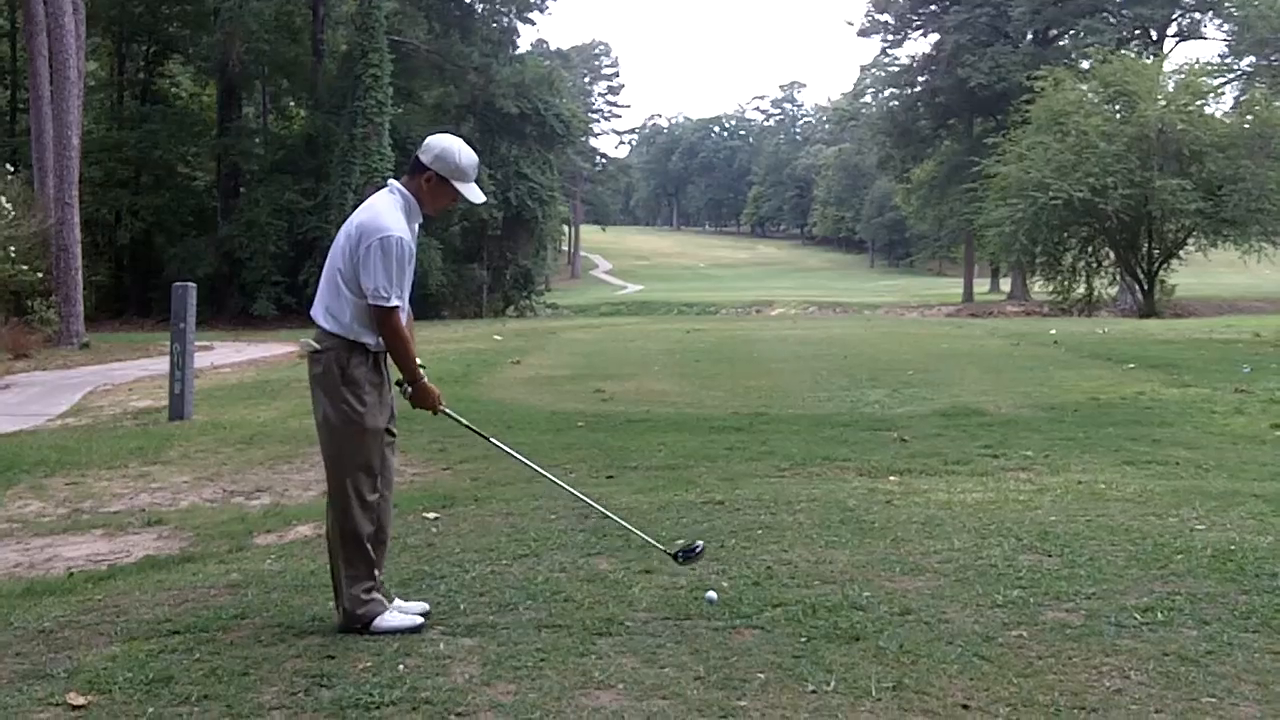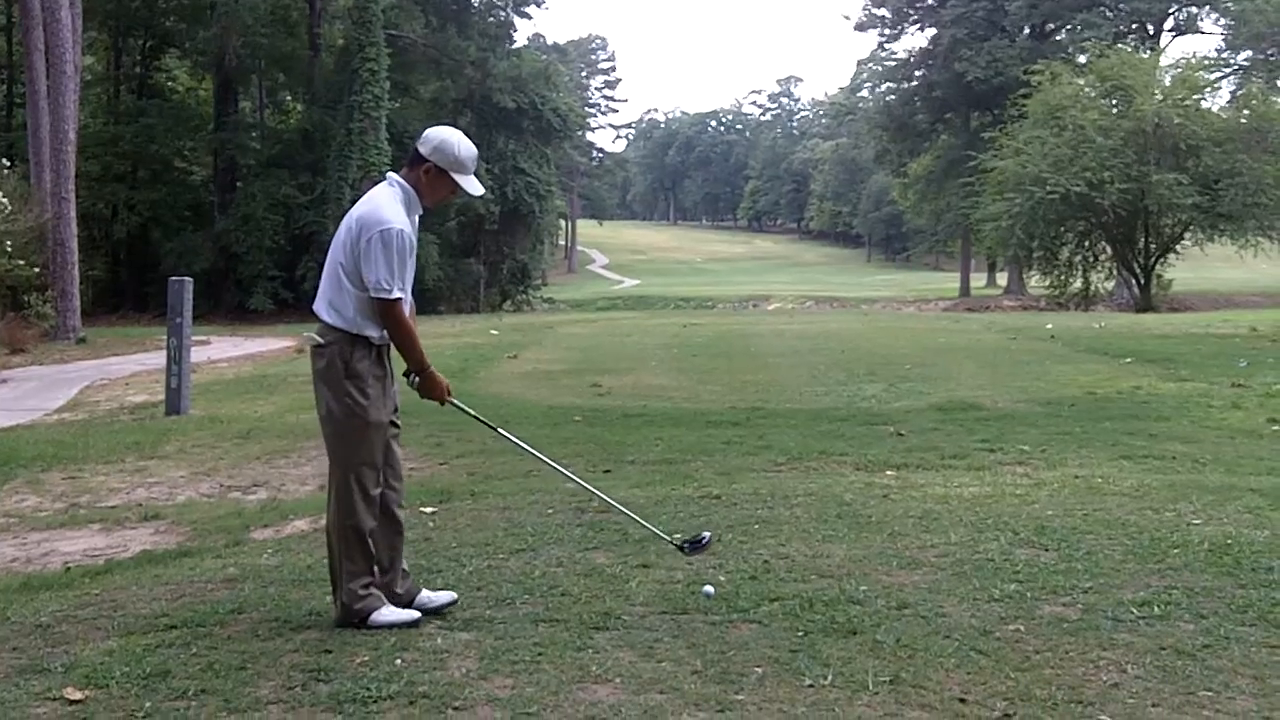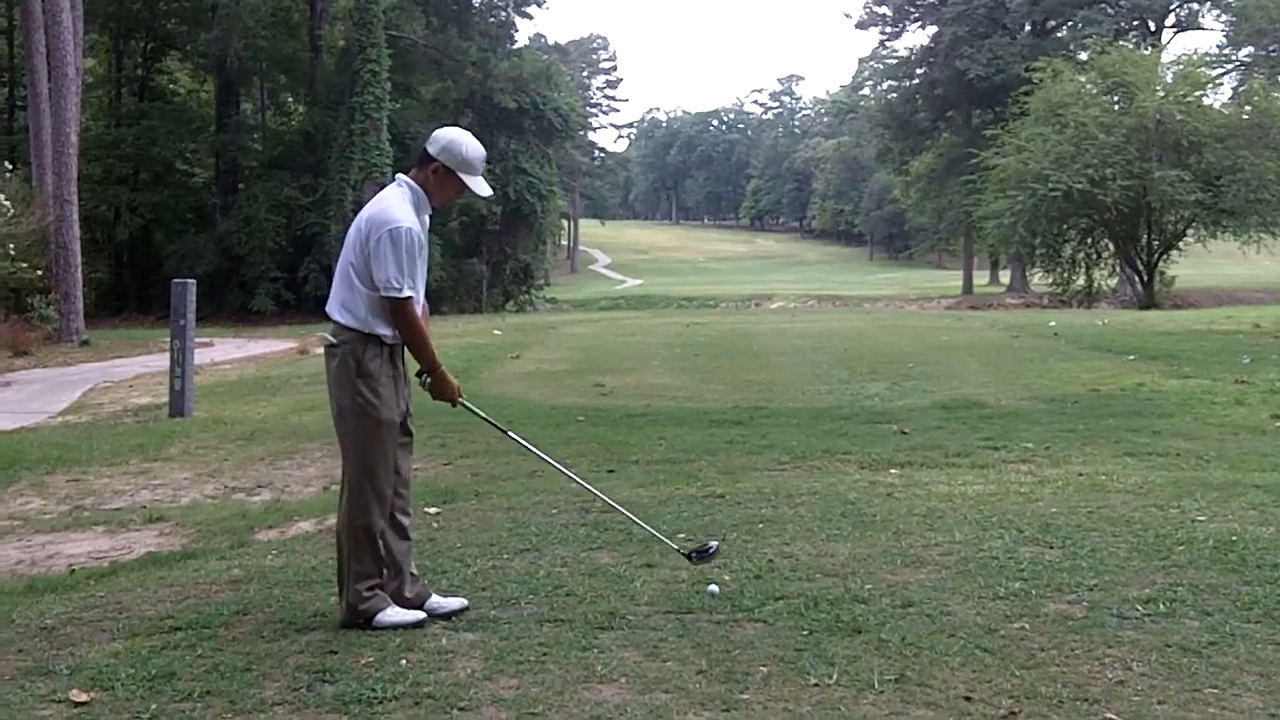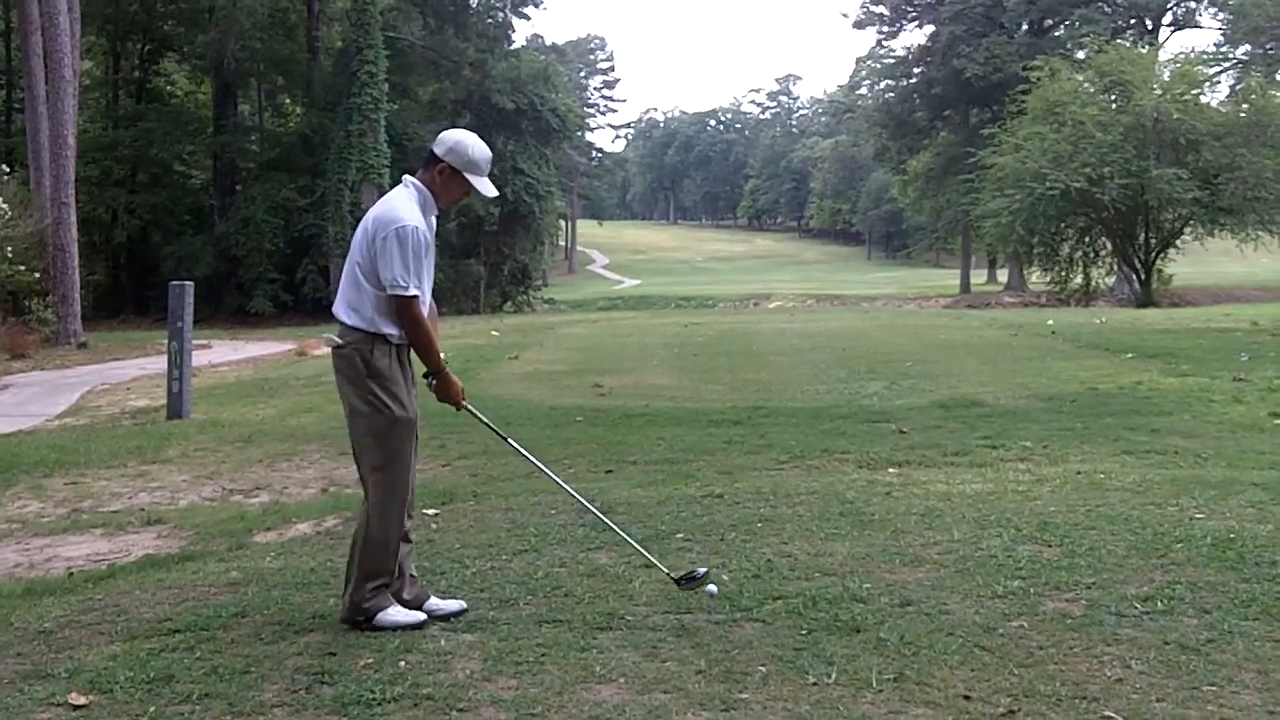
dt=0.2s
person 1, frame 1
left shoulder: (394, 211)
right shoulder: (389, 230)
right elbow: (386, 319)
left wrist: (414, 367)
right wrist: (418, 382)
left hip: (364, 360)
right hip: (346, 362)
left knee: (376, 484)
right knee: (357, 488)
left ankle: (368, 591)
right ankle: (359, 605)
person 1, frame 2
left shoulder: (394, 205)
right shoulder: (389, 222)
right elbow: (390, 311)
left wrist: (419, 365)
right wrist: (426, 373)
left hip: (368, 353)
right hip: (350, 356)
left knee: (386, 478)
right knee: (358, 482)
left ankle: (393, 585)
right ankle: (357, 599)
person 1, frame 3
left shoulder: (408, 208)
right shoulder: (398, 221)
left elbow: (414, 300)
right elbow: (400, 310)
left wrist: (431, 364)
right wrist: (437, 372)
left hip: (382, 354)
right hip: (364, 355)
left knee: (394, 481)
right knee: (370, 481)
left ankle: (402, 589)
right ankle: (363, 600)
person 1, frame 4
left shoulder: (417, 211)
right shoulder: (403, 220)
left elbow: (423, 299)
right elbow: (406, 309)
left wrist: (438, 362)
right wrist: (441, 374)
left hip: (388, 353)
right hip: (372, 354)
left knee: (398, 479)
right knee: (388, 479)
left ankle: (402, 590)
right ankle: (367, 598)
